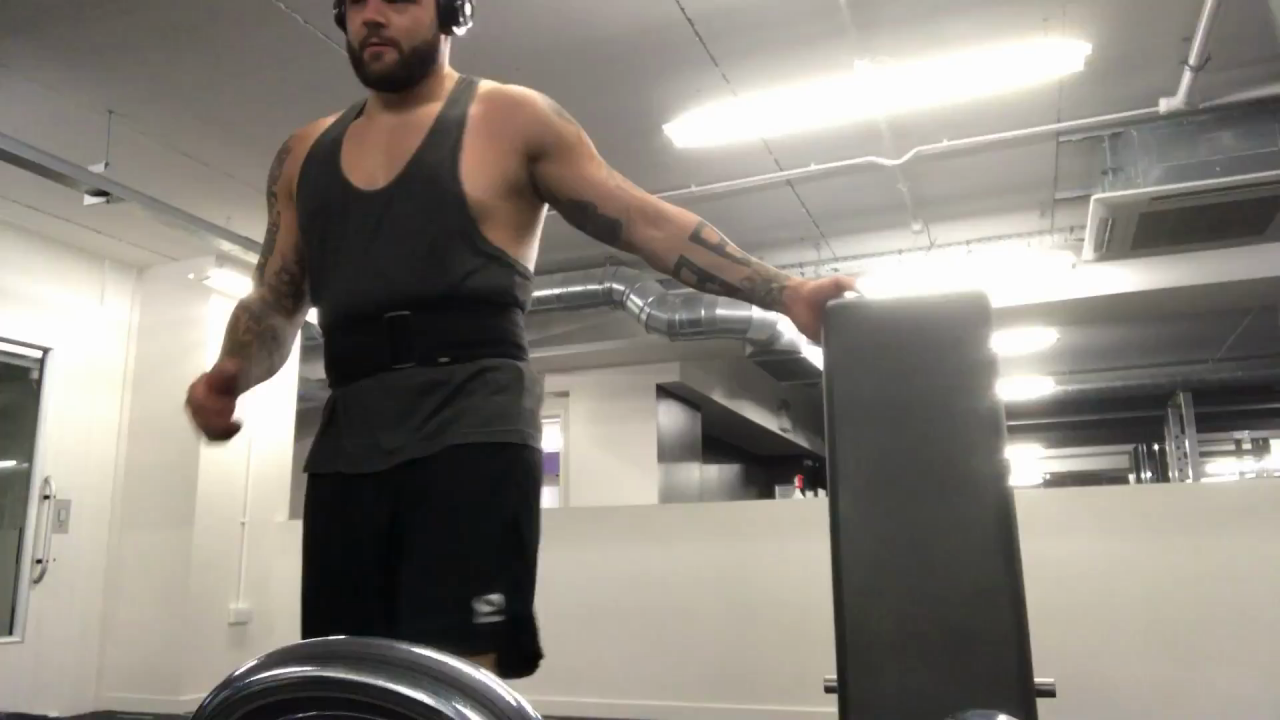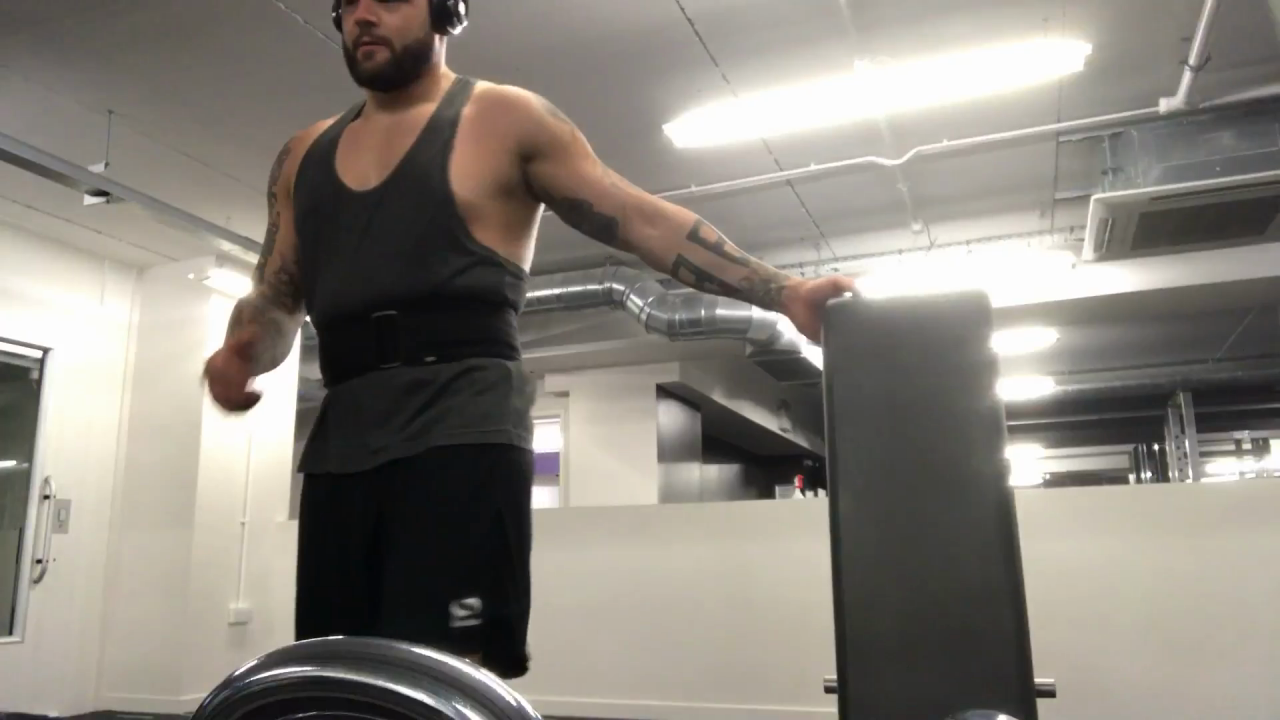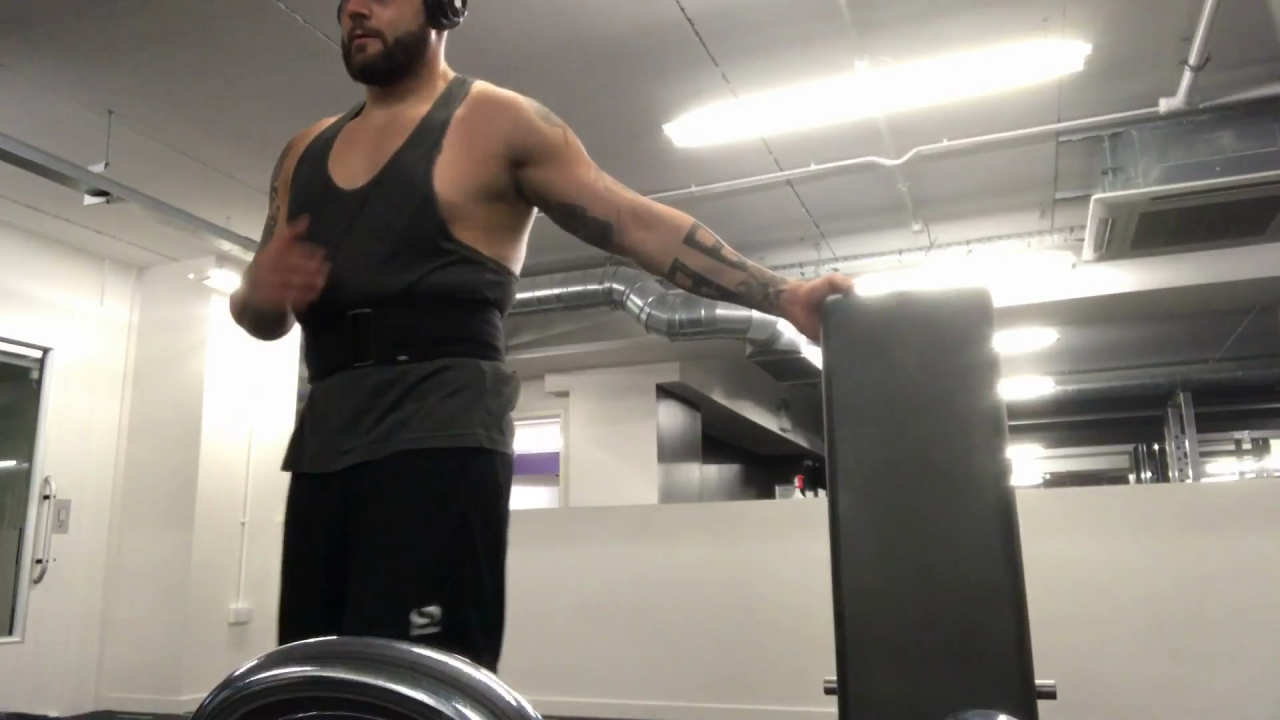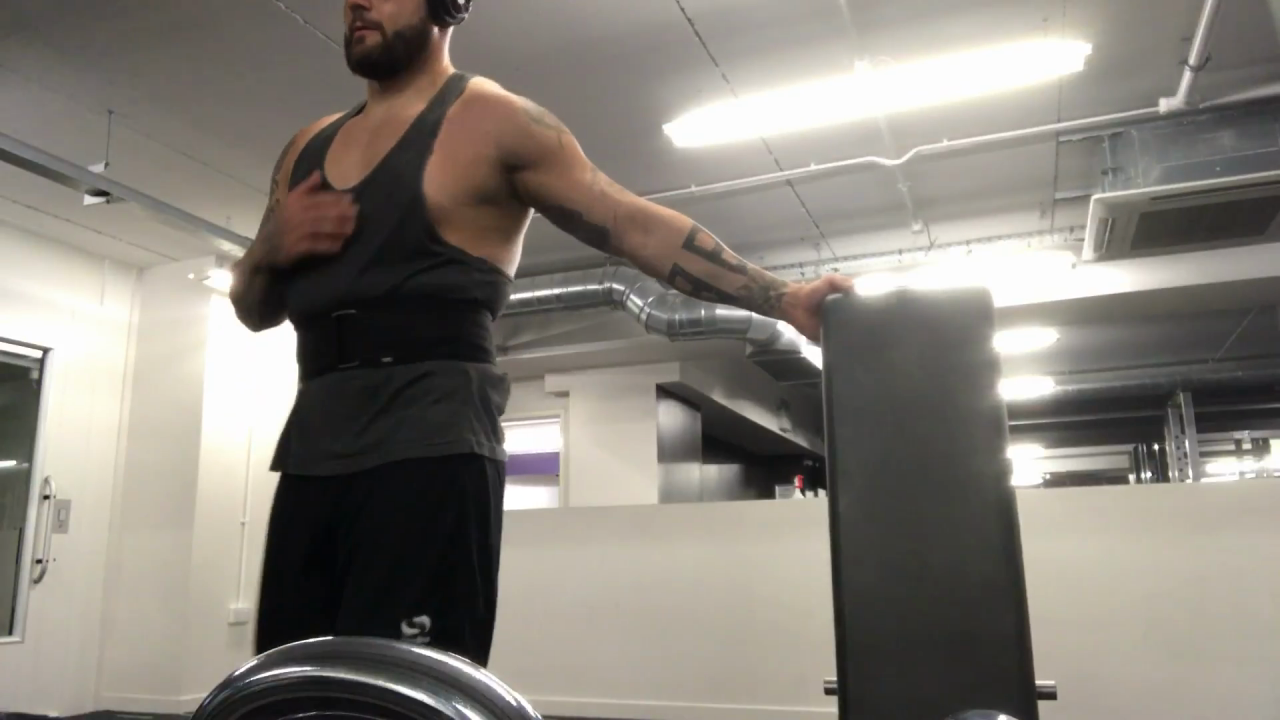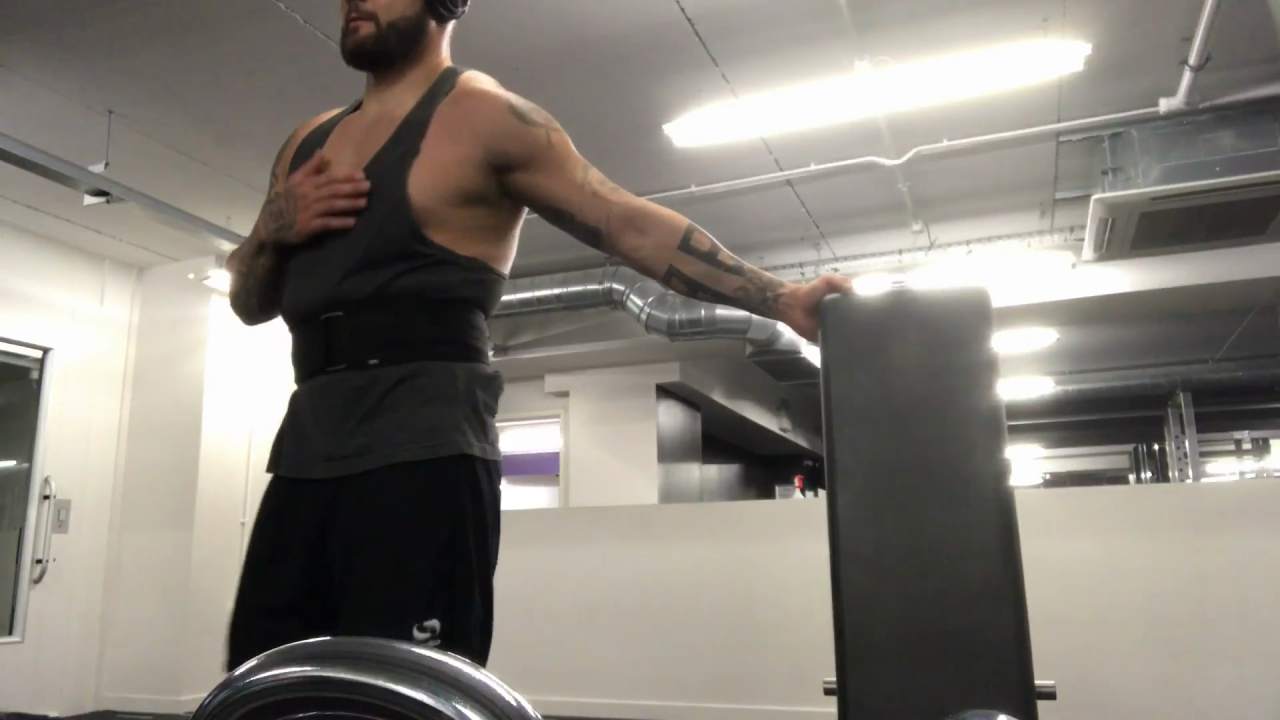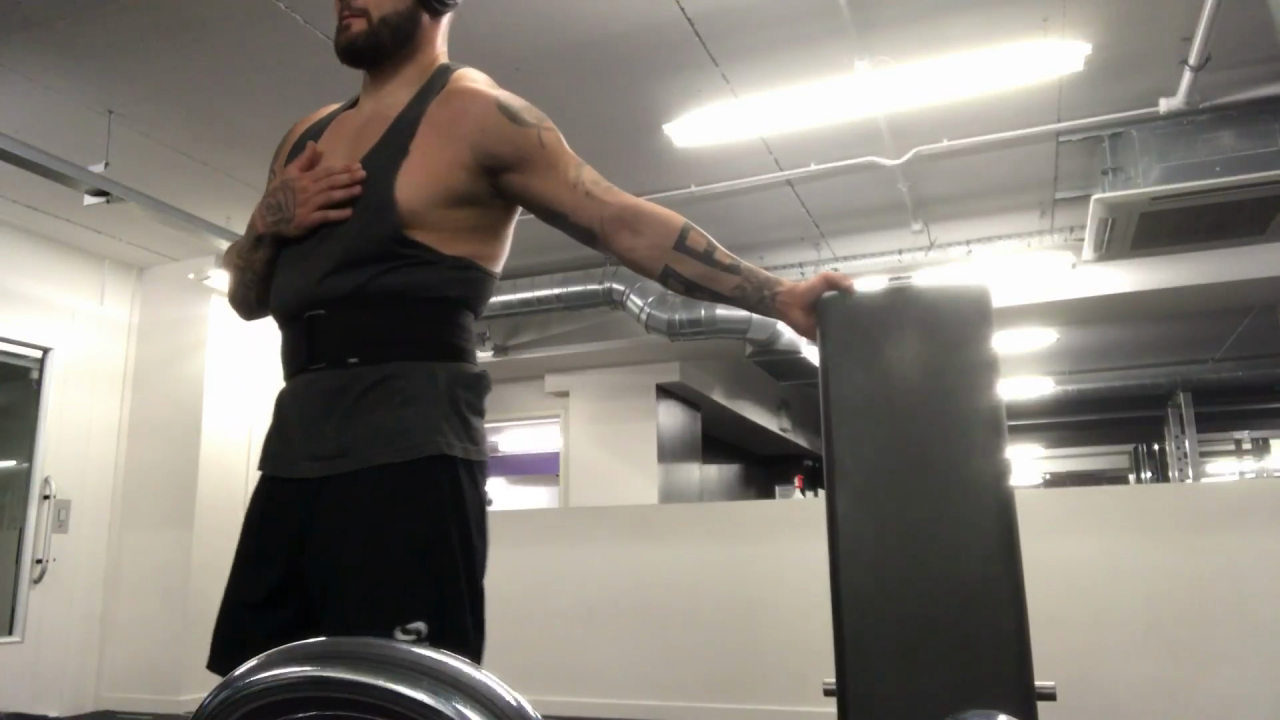
dt=0.1s
person 1, frame 1
left shoulder: (510, 119)
right shoulder: (305, 154)
left elbow: (647, 222)
right elbow: (273, 304)
left wrist: (785, 291)
right wrist: (228, 372)
left hip: (473, 433)
right hip: (346, 446)
person 1, frame 2
left shoulder: (504, 119)
right shoulder: (305, 156)
left elbow: (645, 221)
right elbow: (276, 300)
left wrist: (784, 292)
right wrist: (237, 352)
left hip: (463, 433)
right hip: (339, 449)
person 1, frame 3
left shoulder: (495, 122)
right shoulder: (306, 151)
left elbow: (636, 224)
right elbow: (260, 305)
left wrist: (782, 295)
right wrist: (259, 292)
left hip: (442, 443)
right hip: (325, 444)
person 1, frame 4
left shoulder: (491, 121)
right shoulder: (308, 147)
left elbow: (635, 225)
right elbow: (256, 304)
left wrist: (782, 298)
right wrist: (271, 247)
left hip: (432, 447)
right hip: (316, 446)
person 1, frame 5
left shoulder: (483, 116)
right shoulder: (309, 142)
left elbow: (631, 224)
right elbow: (249, 300)
left wrist: (782, 297)
right wrist: (274, 225)
left hip: (422, 450)
right hip: (308, 448)
person 1, frame 6
left shoulder: (475, 115)
right shoulder: (306, 137)
left elbow: (626, 223)
right elbow: (246, 296)
left wrist: (779, 296)
right wrist: (270, 219)
left hip: (406, 450)
right hip: (298, 448)
